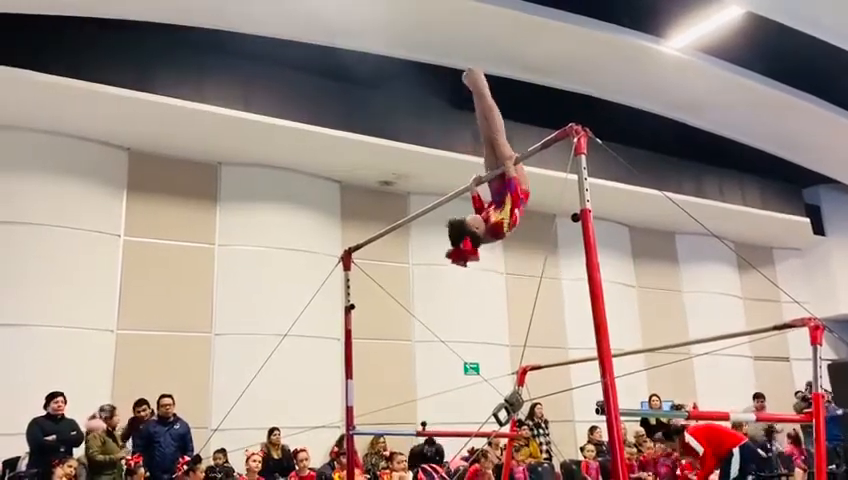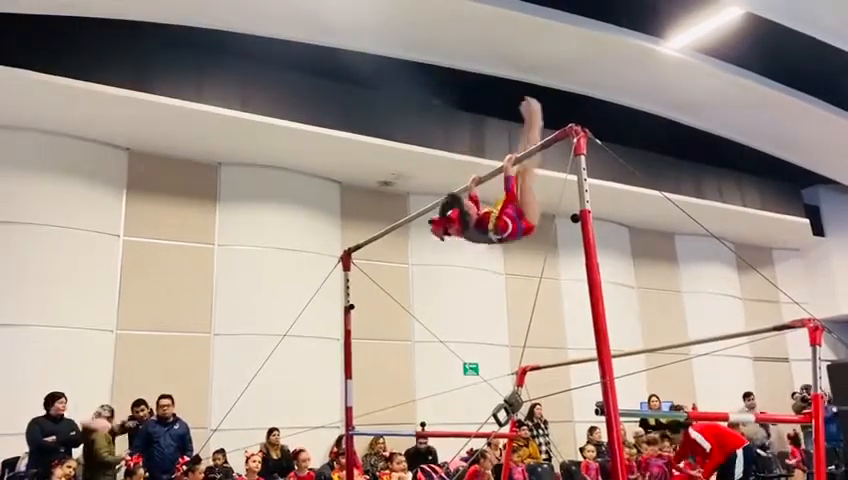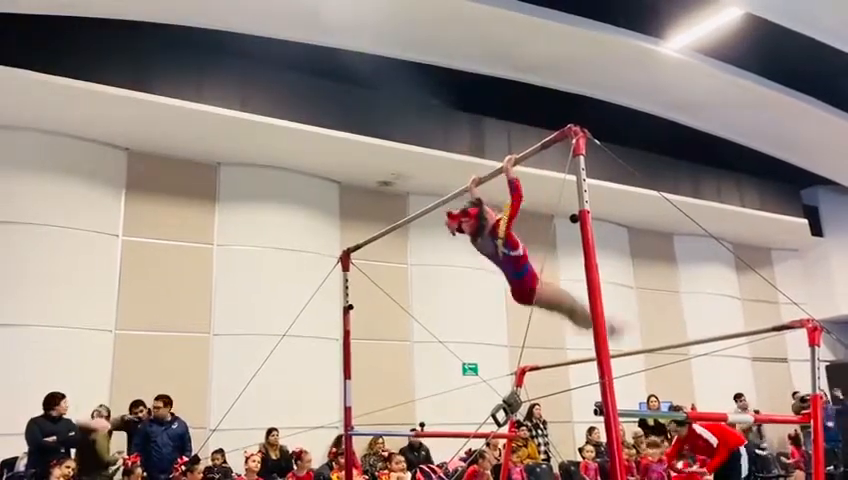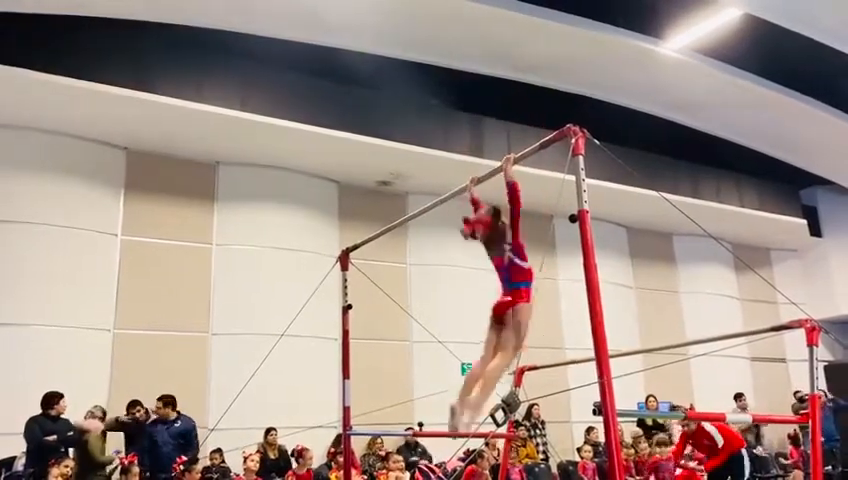
dt=0.3s
person 1, frame 1
right shoulder: (498, 227)
right elbow: (514, 195)
left wrist: (473, 190)
right wrist: (510, 169)
left hip: (501, 196)
right hip: (506, 195)
left knee: (490, 141)
right knee: (497, 141)
person 1, frame 2
left shoulder: (468, 230)
right shoulder: (490, 222)
right elbow: (511, 196)
left wrist: (472, 190)
right wrist: (508, 171)
left hip: (513, 219)
right hip: (525, 223)
right knee: (525, 171)
person 1, frame 3
left shoulder: (478, 239)
right shoulder: (500, 232)
right elbow: (516, 201)
left wrist: (473, 194)
right wrist: (509, 172)
left hip: (518, 289)
right hip: (531, 287)
left knee: (567, 307)
right knee: (573, 307)
person 1, frame 4
left shoulder: (492, 246)
right shoulder: (510, 242)
left elbow: (481, 215)
right elbow: (515, 206)
left wrist: (472, 193)
right wrist: (509, 176)
left hip: (502, 305)
right hip: (518, 305)
left knee: (486, 359)
right knee: (503, 359)
left ankle: (462, 405)
right ankle: (469, 408)
